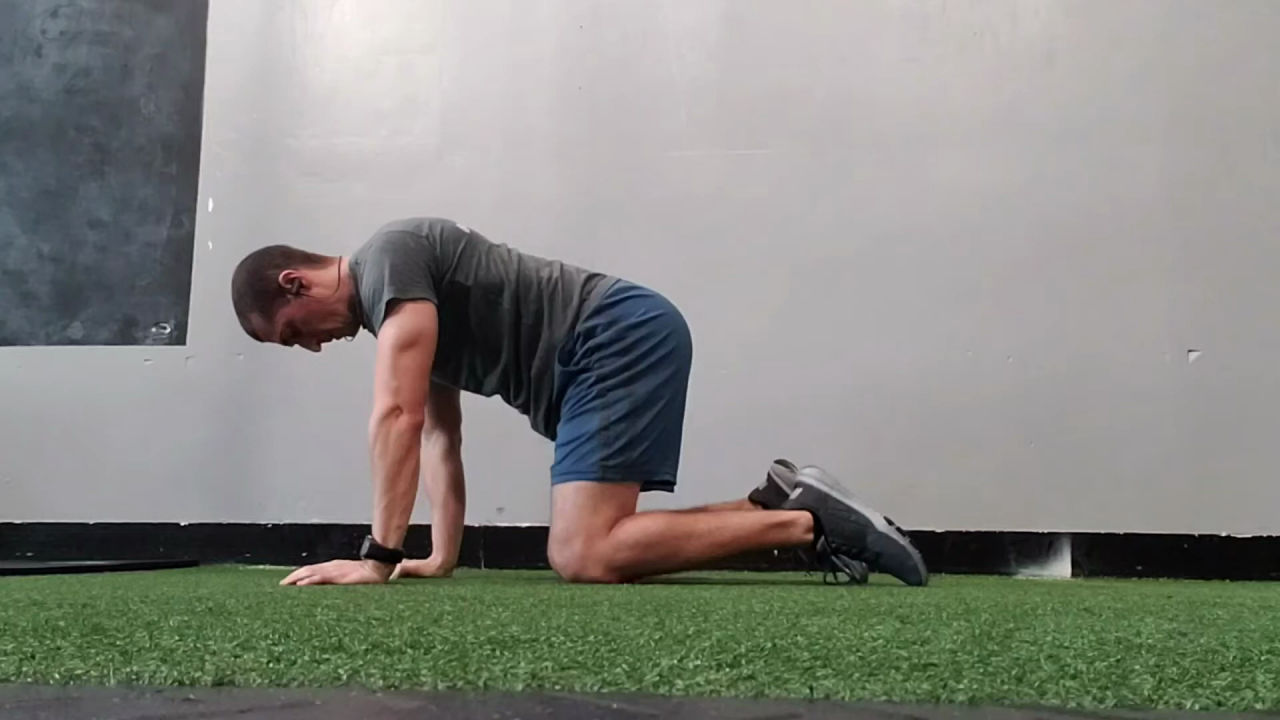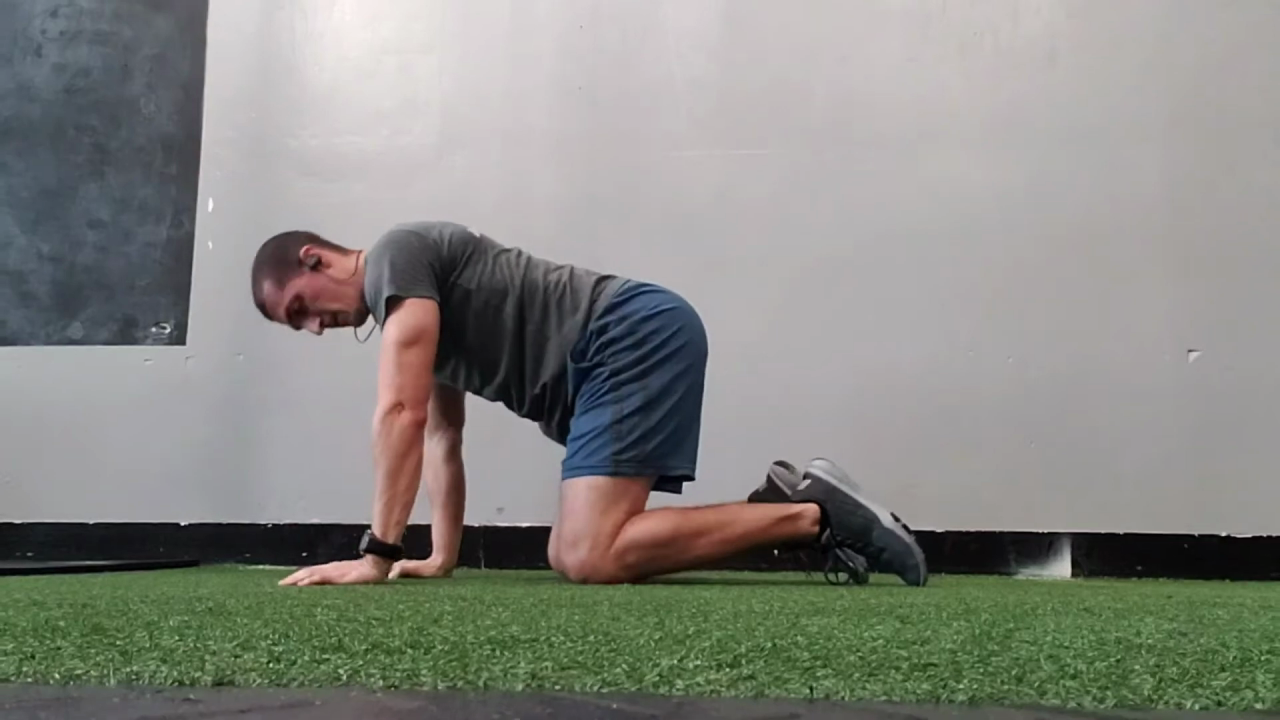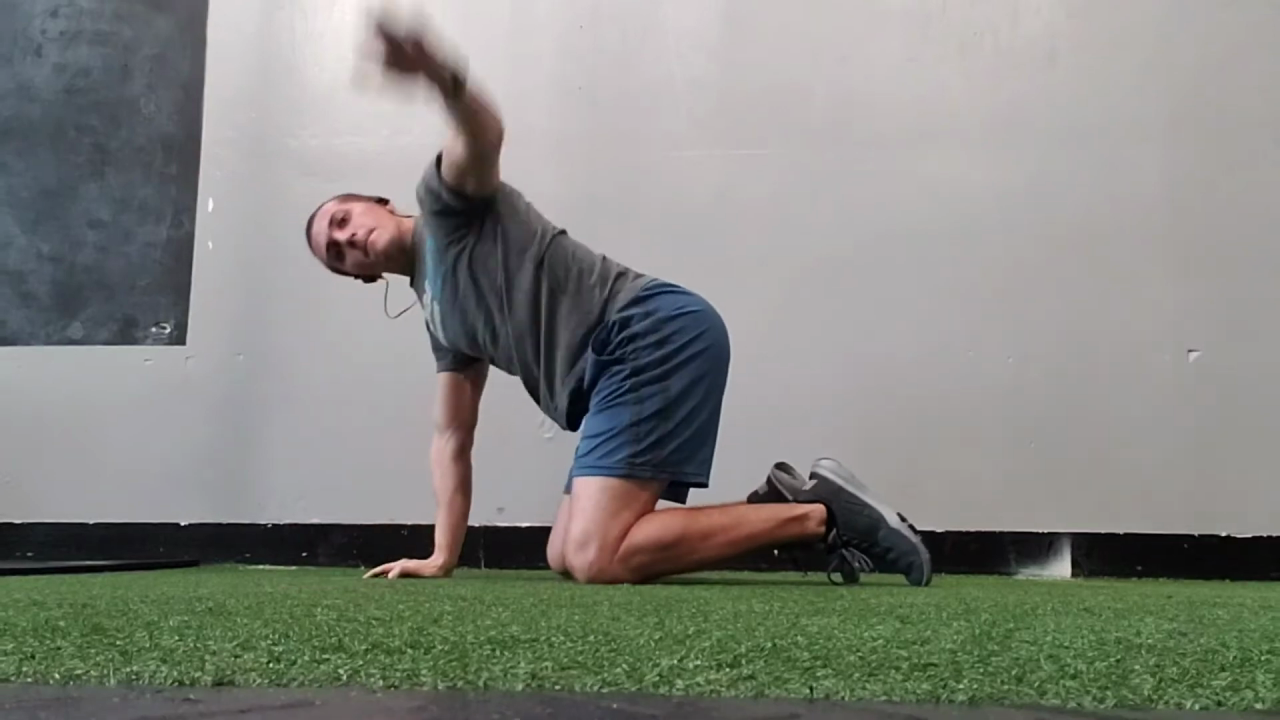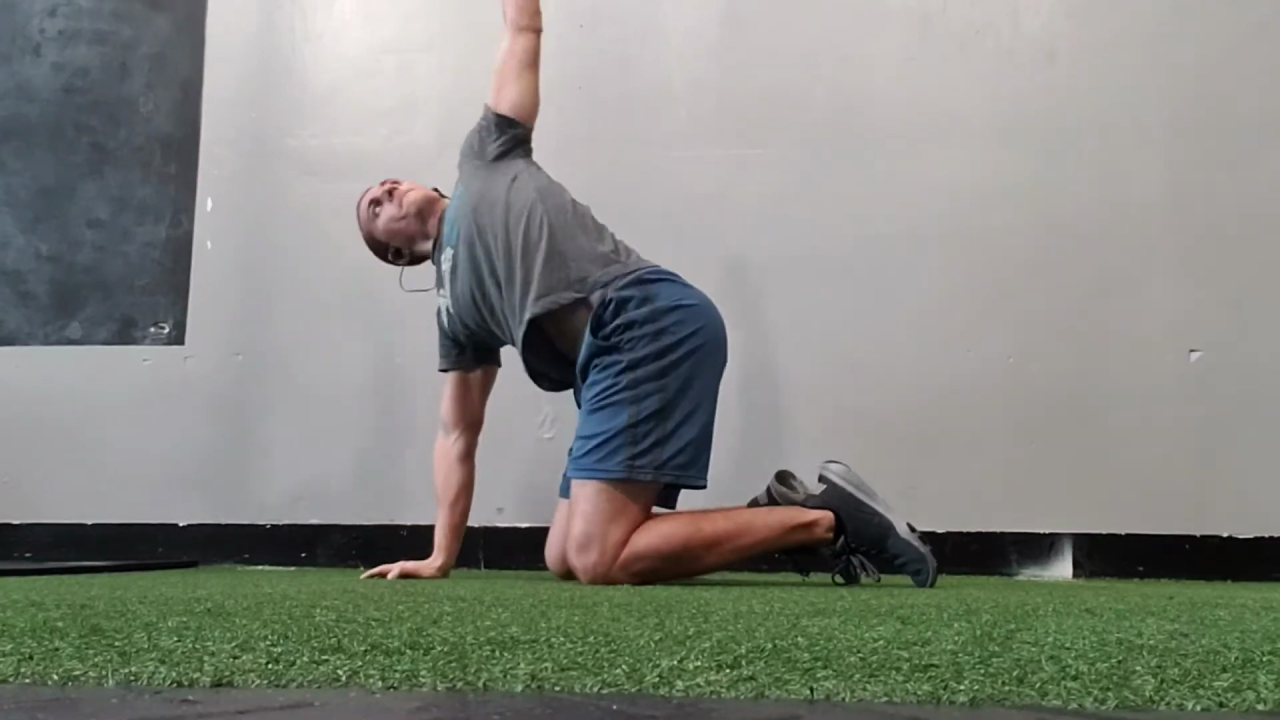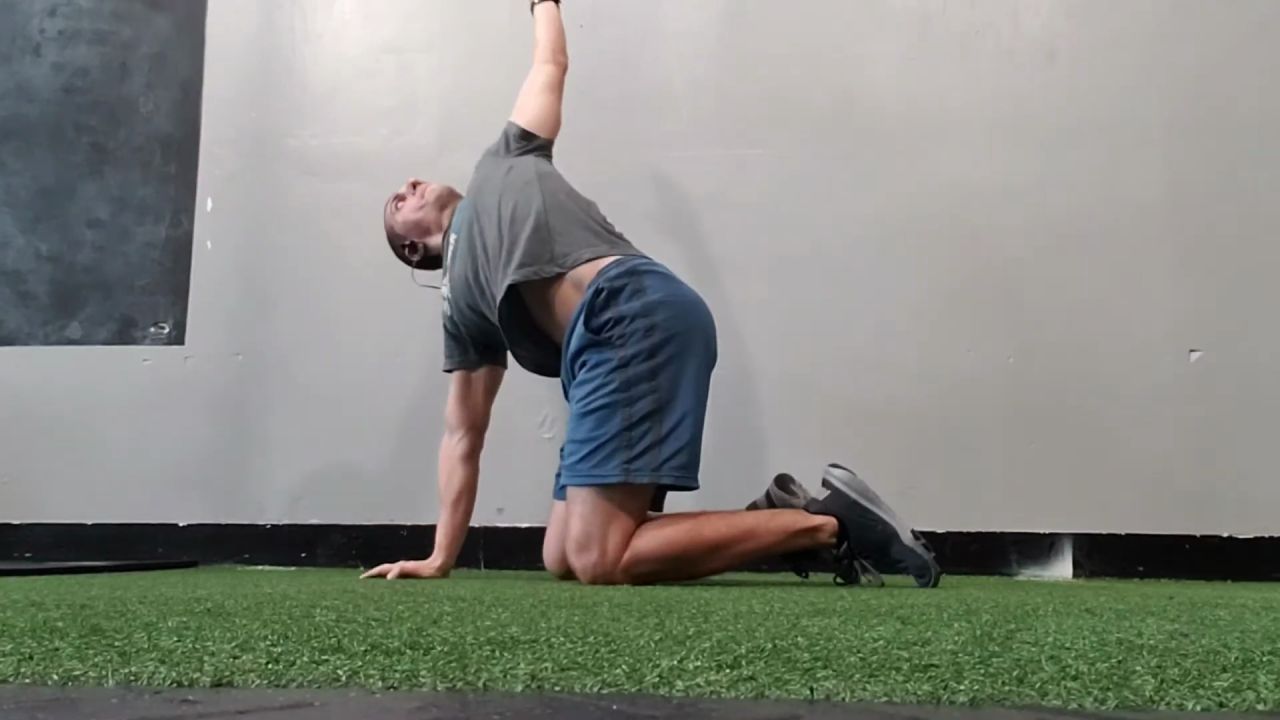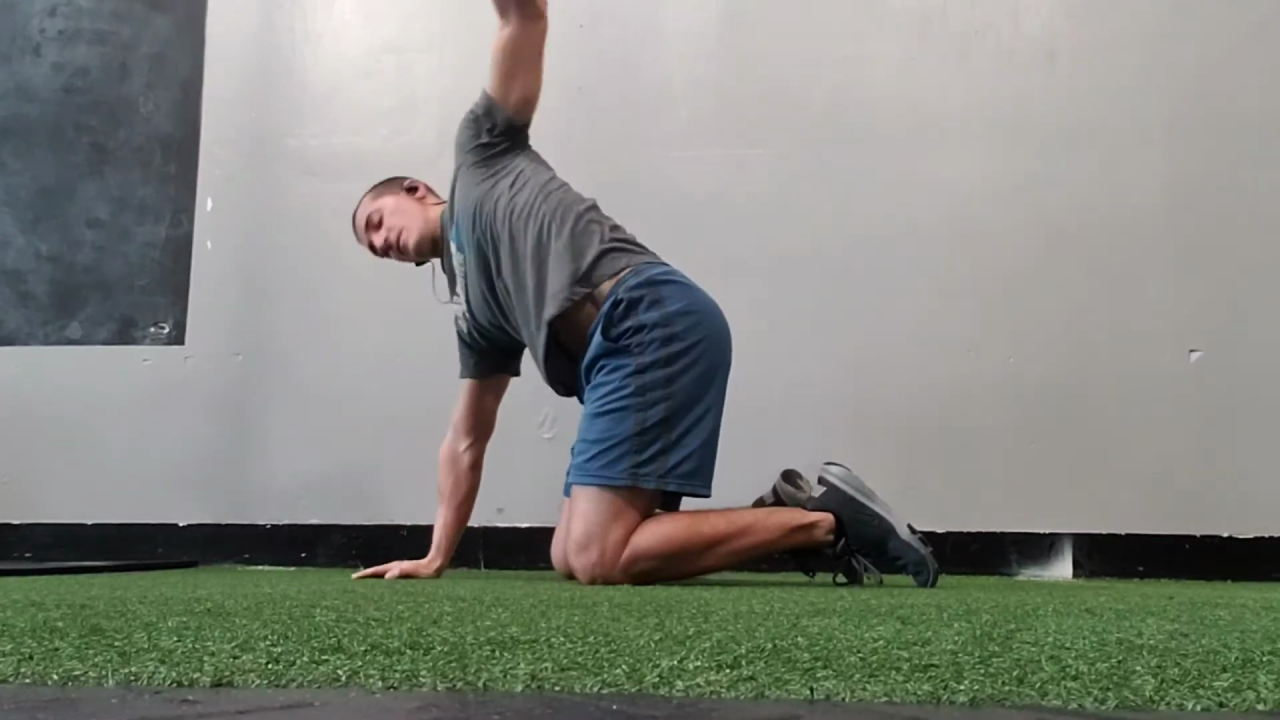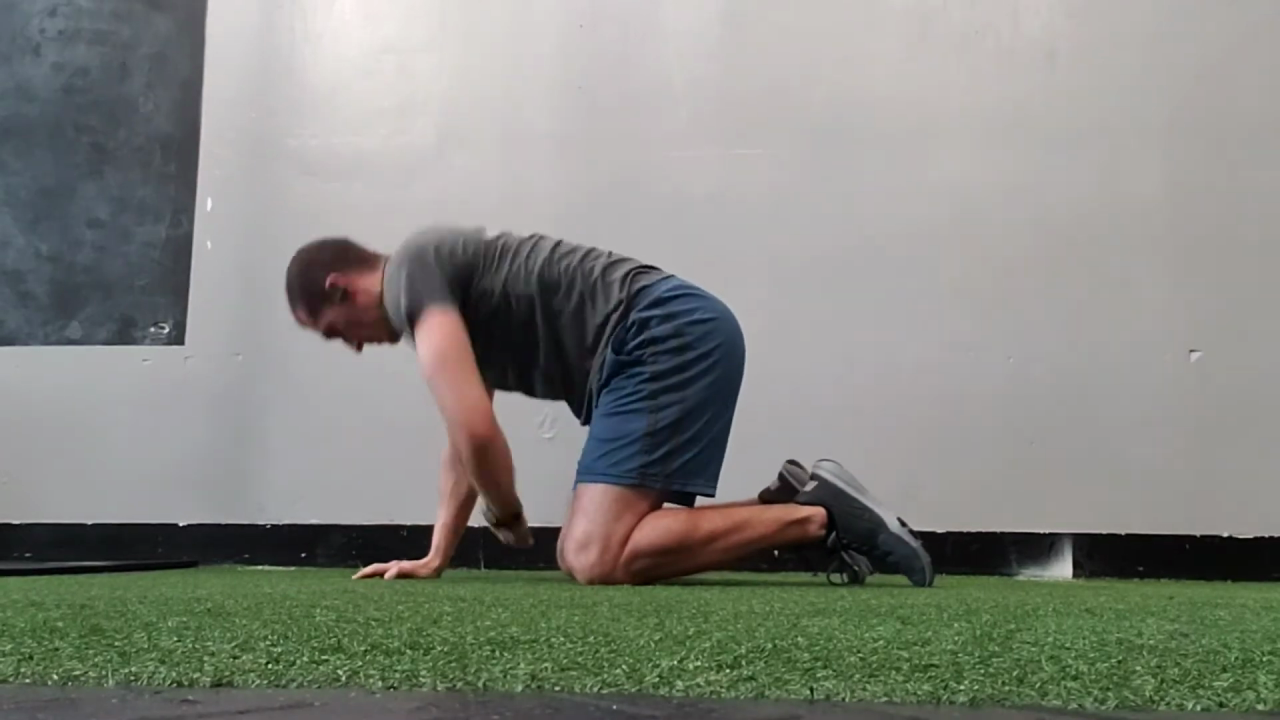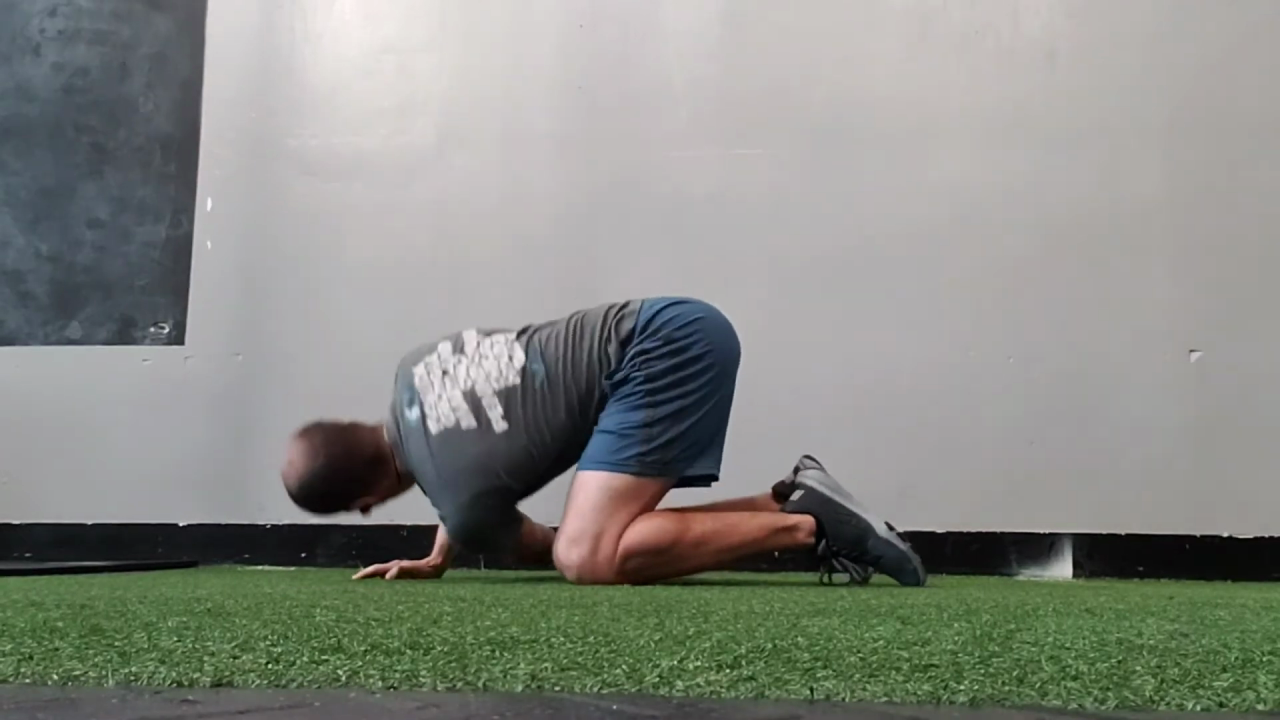
dt=0.5s
person 1, frame 1
left shoulder: (390, 257)
right shoulder: (405, 310)
left elbow: (397, 415)
right elbow: (438, 433)
left wrist: (379, 555)
right wrist: (443, 555)
left hip: (622, 334)
right hip: (616, 349)
left knee: (584, 556)
right knee: (578, 548)
left ankle: (808, 521)
right ankle: (773, 503)
person 1, frame 2
left shoulder: (395, 257)
right shoulder: (414, 309)
left elbow: (401, 412)
right elbow: (441, 436)
left wrist: (377, 553)
right wrist: (441, 556)
left hip: (636, 334)
right hip: (628, 352)
left knee: (590, 559)
right knee: (571, 554)
left ankle: (811, 513)
right ankle: (775, 503)
person 1, frame 3
left shoulder: (448, 203)
right shoulder: (438, 311)
left elbow: (482, 130)
right elbow: (453, 438)
left wrist: (438, 71)
right wrist: (442, 555)
left hip: (657, 338)
right hip: (625, 368)
left knee: (596, 557)
right knee: (567, 555)
left ankle: (818, 512)
right ankle: (773, 507)
person 1, frame 4
left shoulder: (484, 160)
right shoulder: (452, 303)
right elbow: (457, 434)
right wrist: (440, 557)
left hip: (649, 326)
right hip: (618, 357)
left knee: (600, 562)
right knee: (565, 558)
left ankle: (825, 519)
right ankle: (778, 516)
person 1, frame 5
left shoulder: (503, 162)
right shoulder: (459, 302)
left elbow: (550, 66)
right elbow: (462, 435)
right wrist: (439, 558)
left hip: (635, 317)
right hip: (602, 345)
left knee: (600, 564)
right knee: (564, 558)
left ankle: (827, 523)
right ankle: (779, 520)
person 1, frame 6
left shoulder: (481, 157)
right shoulder: (473, 307)
right elbow: (466, 439)
right wrist: (436, 557)
left hip: (653, 325)
right hip: (624, 349)
left knee: (600, 562)
right knee: (571, 557)
left ankle: (824, 521)
right ankle: (787, 515)
person 1, frame 7
left shoulder: (415, 269)
right shoulder: (442, 299)
left elbow: (477, 433)
right elbow: (465, 437)
left wrist: (513, 531)
right wrist: (435, 555)
left hip: (669, 333)
right hip: (680, 334)
left knee: (595, 561)
right knee: (580, 553)
left ankle: (817, 515)
right ankle: (790, 503)
person 1, frame 8
left shoulder: (462, 500)
right shoulder: (412, 379)
left elbow: (541, 550)
right wrist: (435, 559)
left hip: (670, 348)
right hip: (678, 329)
left knee: (588, 558)
right knee: (605, 538)
left ankle: (807, 524)
right ankle: (788, 499)
